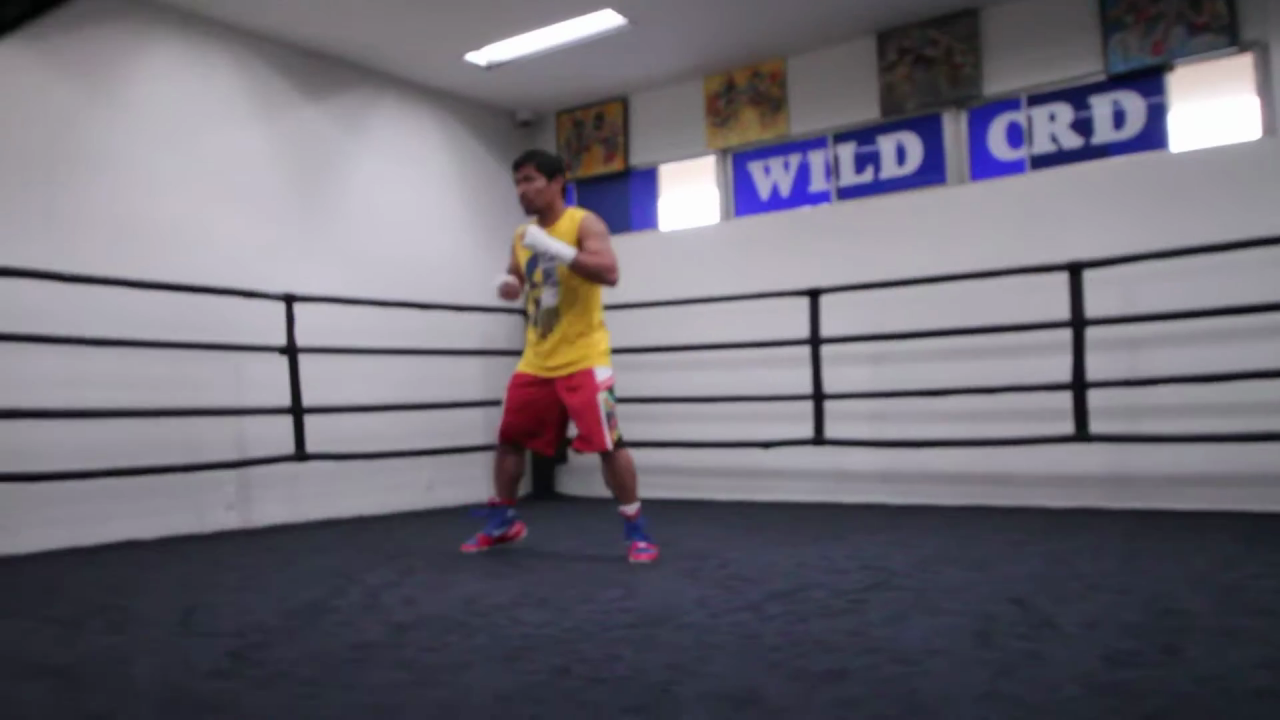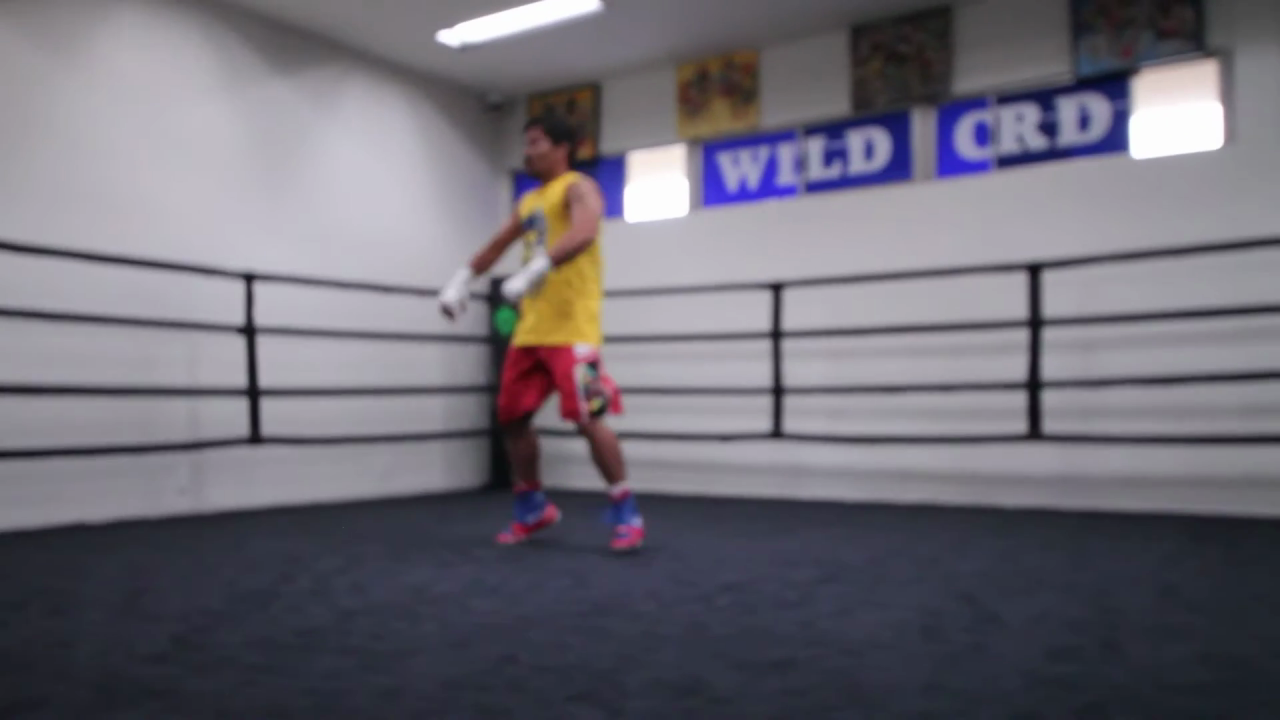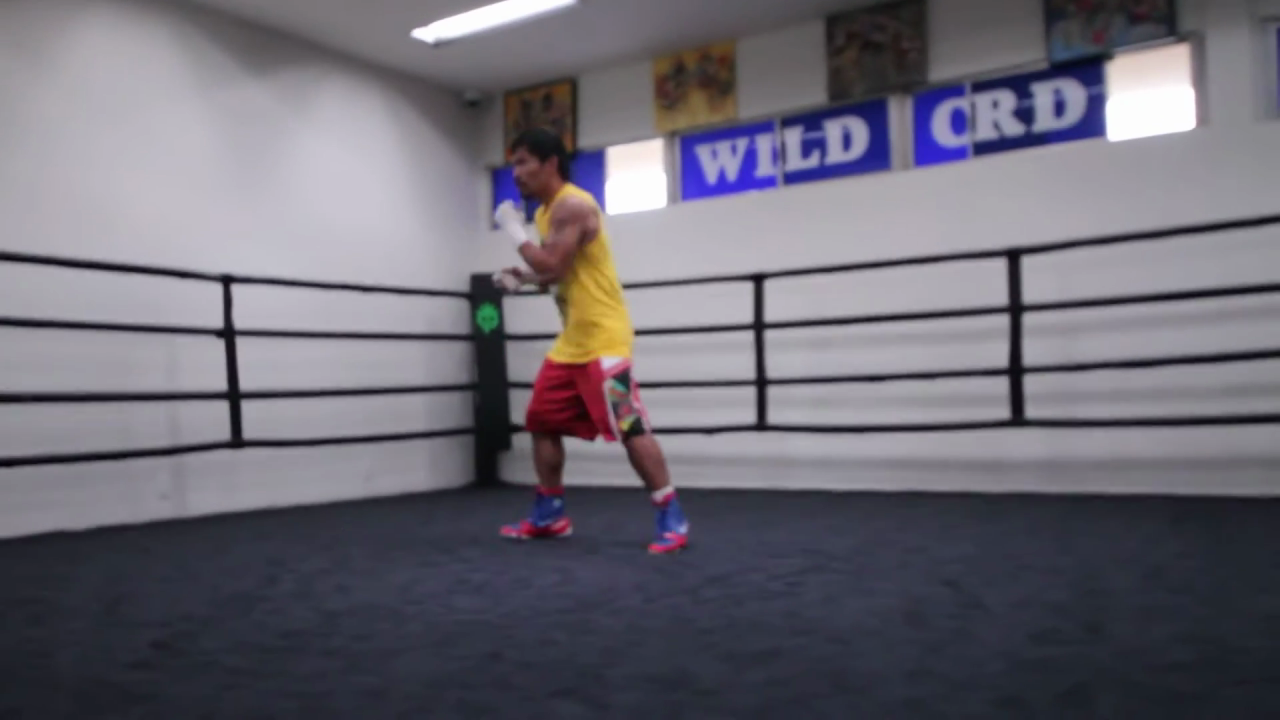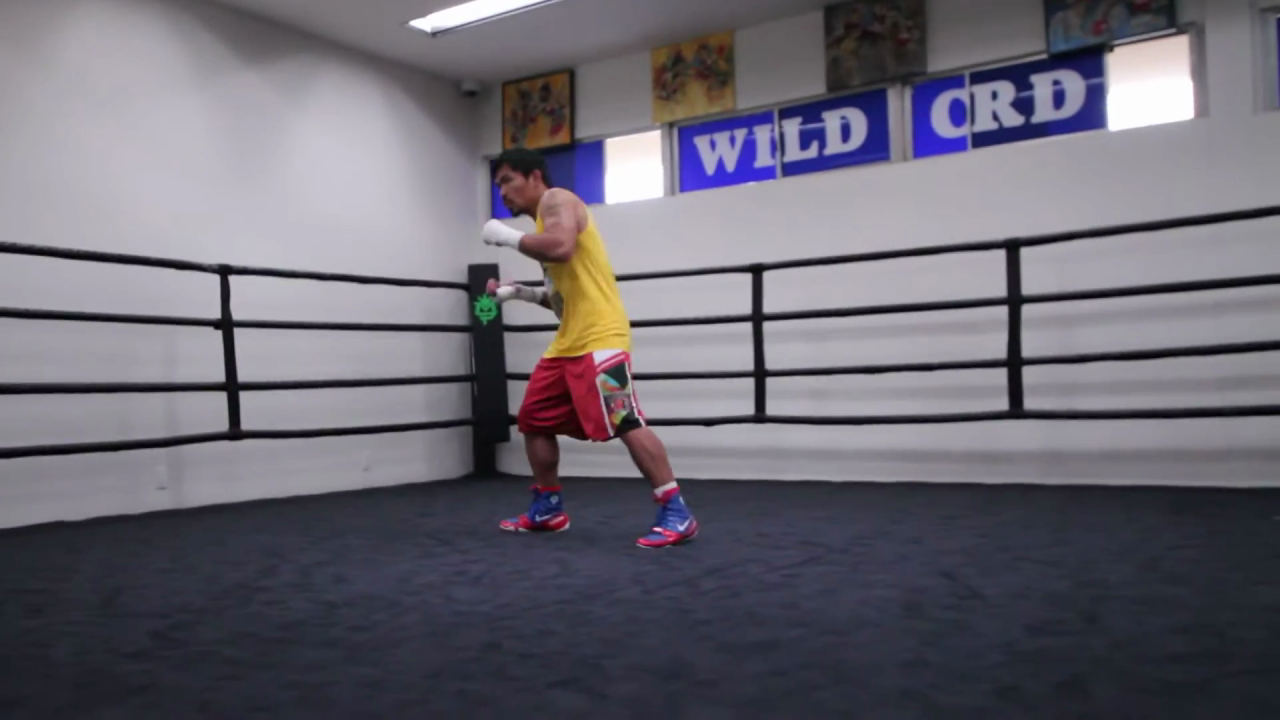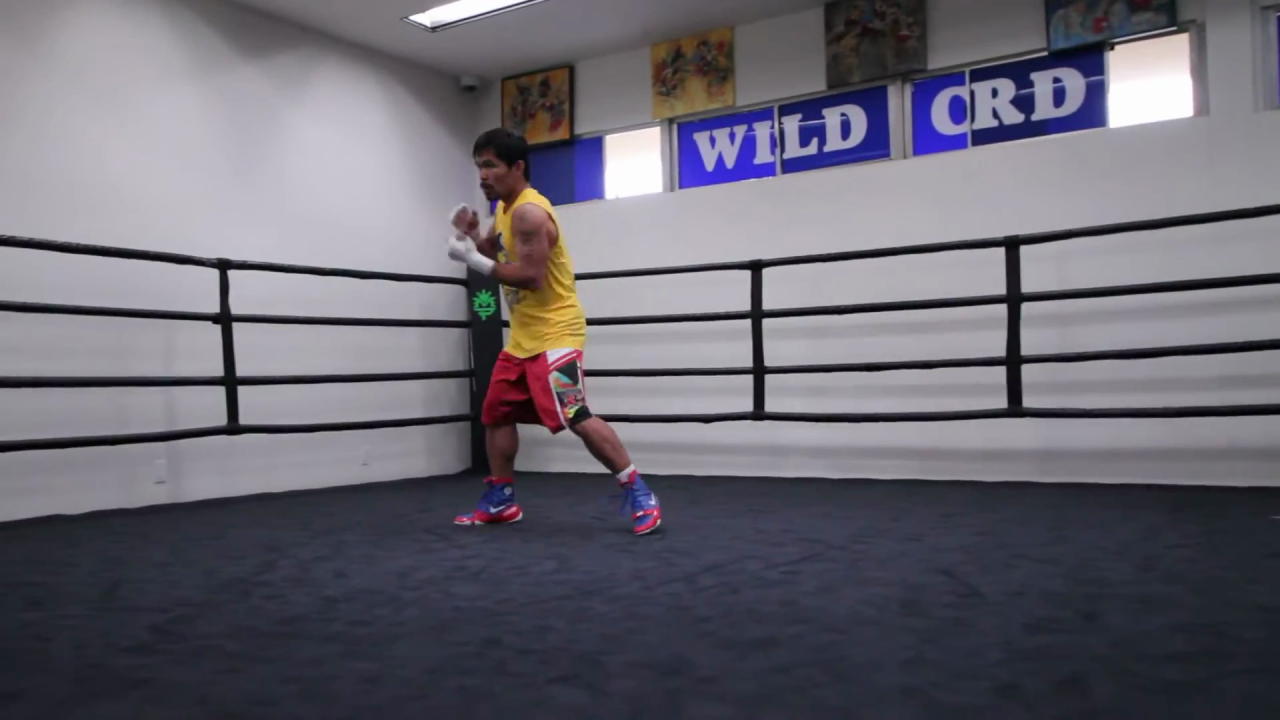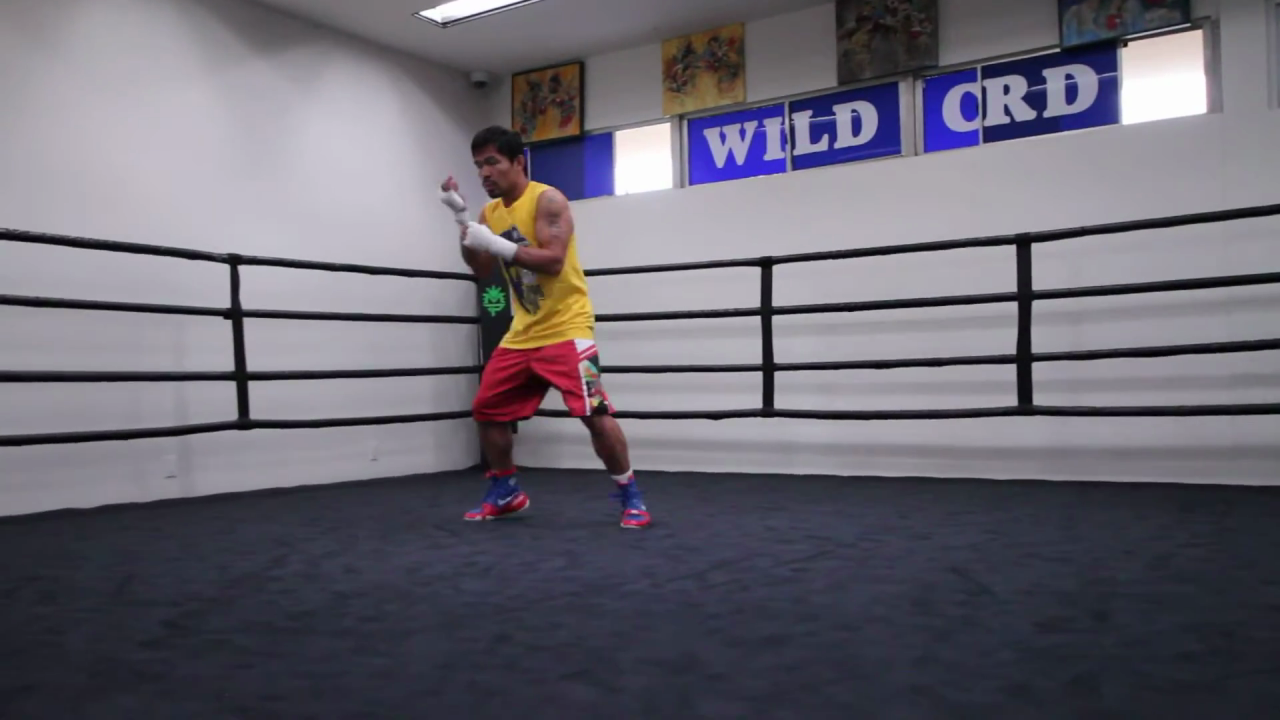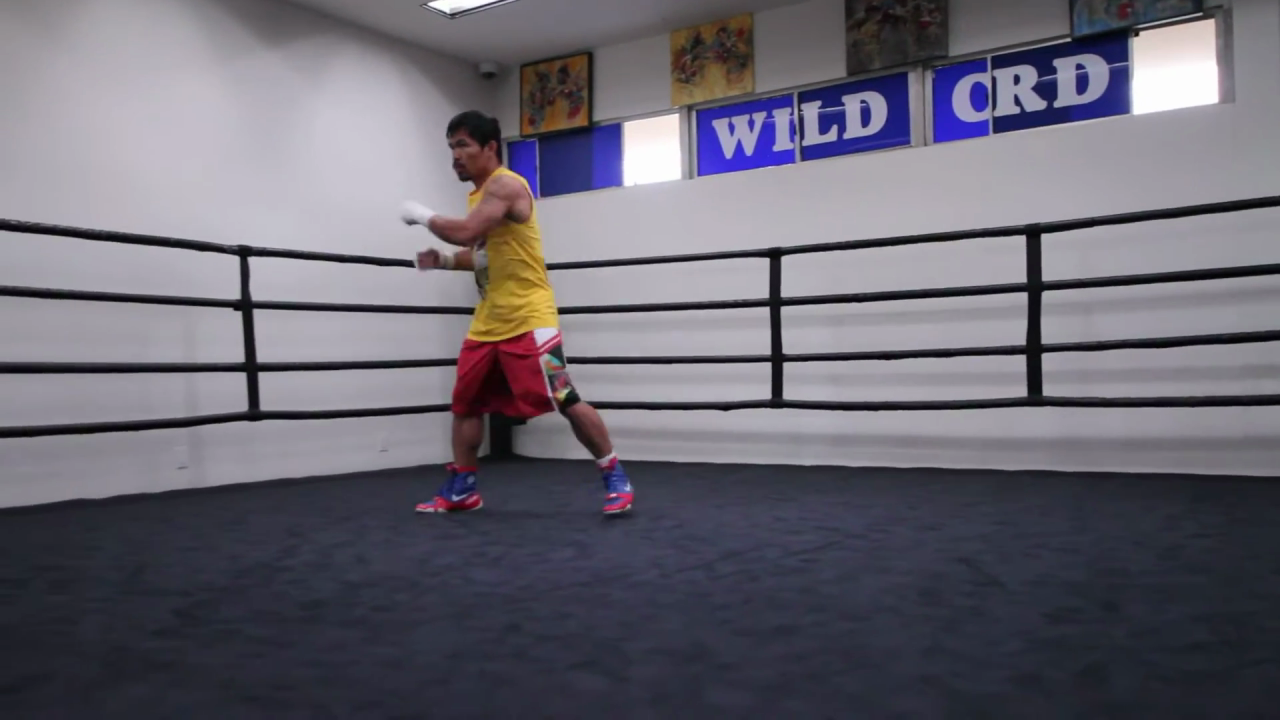
dt=0.5s
person 1, frame 1
left shoulder: (585, 225)
right shoulder: (526, 232)
left elbow: (608, 272)
left wrist: (555, 248)
right wrist: (508, 285)
left hip: (585, 359)
right hip: (536, 360)
left knee: (607, 443)
right knee: (510, 439)
left ankle: (637, 532)
right ankle: (502, 522)
person 1, frame 2
left shoulder: (578, 188)
right shoulder: (529, 202)
left elbow: (585, 235)
right elbow: (498, 246)
left wrist: (533, 272)
right wrist: (460, 281)
left hip: (573, 328)
right hip: (531, 329)
left knee: (590, 418)
right knee: (512, 417)
left ankle: (626, 512)
right ankle: (532, 509)
person 1, frame 3
left shoulder: (574, 205)
right shoulder: (545, 213)
left elbow: (555, 268)
left wrist: (516, 231)
right wrist: (519, 278)
left hip: (603, 337)
right hip: (572, 340)
left knee: (628, 428)
right knee: (542, 422)
left ankle: (671, 518)
right ankle: (548, 514)
person 1, frame 4
left shoulder: (558, 200)
right shoulder: (548, 220)
left elbow: (559, 247)
left wrist: (507, 236)
right wrist: (519, 292)
left hip: (600, 336)
right hip: (569, 341)
left knee: (625, 423)
right knee: (533, 421)
left ankle: (677, 514)
right ankle: (547, 509)
person 1, frame 5
left shoulder: (531, 214)
right shoulder: (509, 208)
left elbow: (527, 277)
right elbow: (490, 253)
left wrist: (474, 259)
right wrist: (467, 232)
left hip: (555, 334)
right hip: (524, 338)
left knee: (577, 417)
right knee: (497, 415)
left ankle: (641, 496)
right ankle: (500, 501)
person 1, frame 6
left shoulder: (548, 200)
right shoulder: (492, 211)
left elbow: (552, 262)
right elbow: (483, 269)
left wrist: (495, 243)
right wrist: (461, 213)
left hip: (566, 329)
right hip: (522, 334)
left knee: (593, 411)
right knee: (487, 410)
left ankle: (631, 497)
right ankle: (506, 491)
person 1, frame 7
left shoulder: (507, 186)
right shoulder: (476, 191)
left elbow: (466, 232)
left wrist: (418, 217)
right wrist: (445, 260)
left hip: (529, 318)
right hip: (488, 324)
left knee: (565, 400)
right knee: (465, 403)
left ankle: (616, 480)
right ankle: (461, 489)
